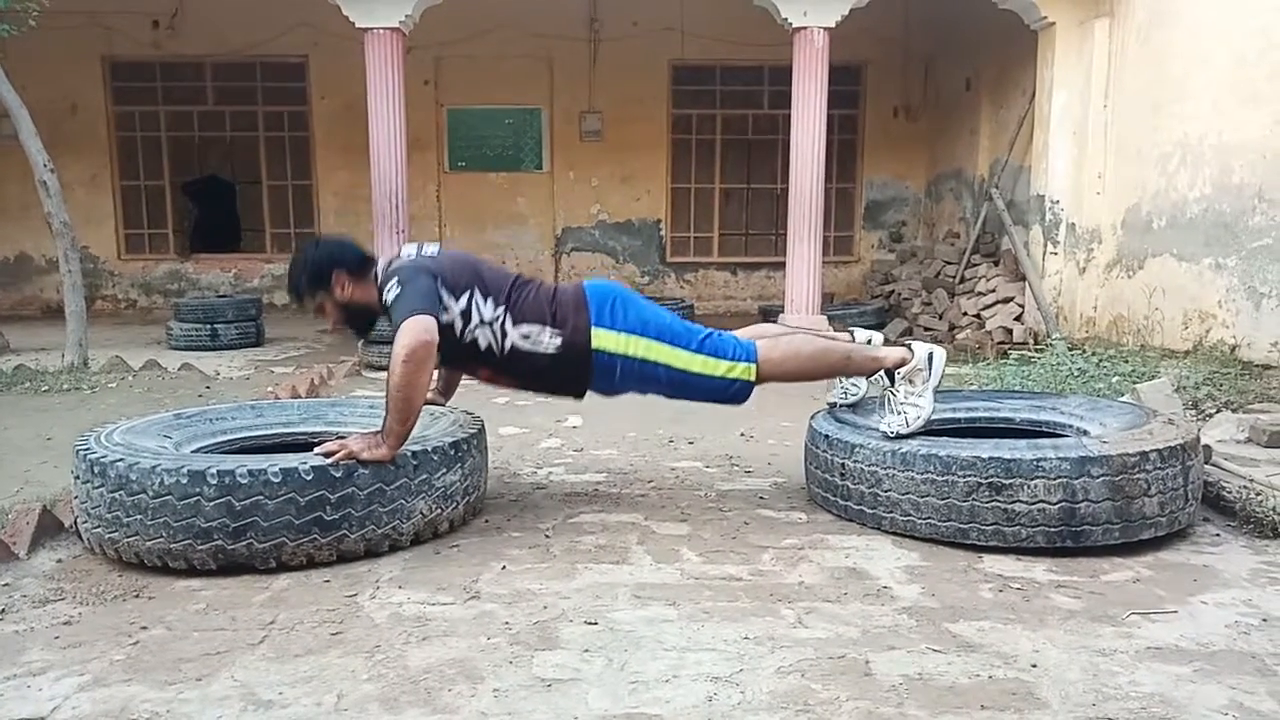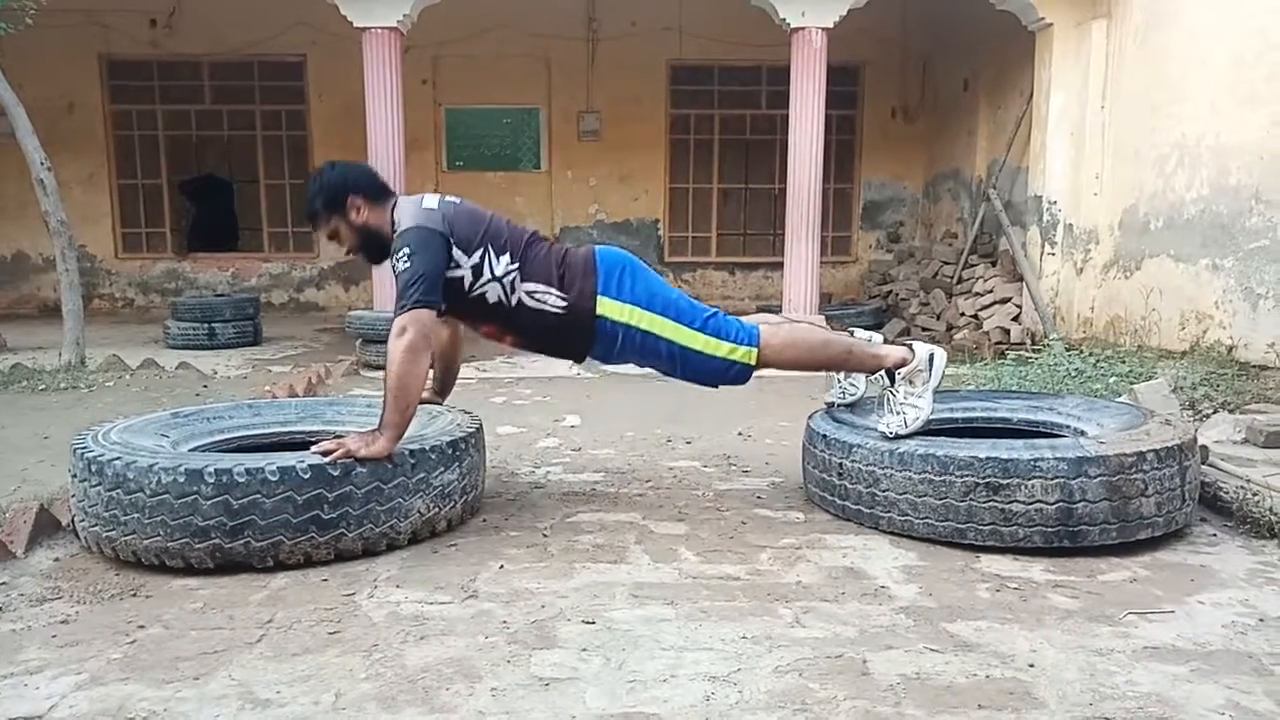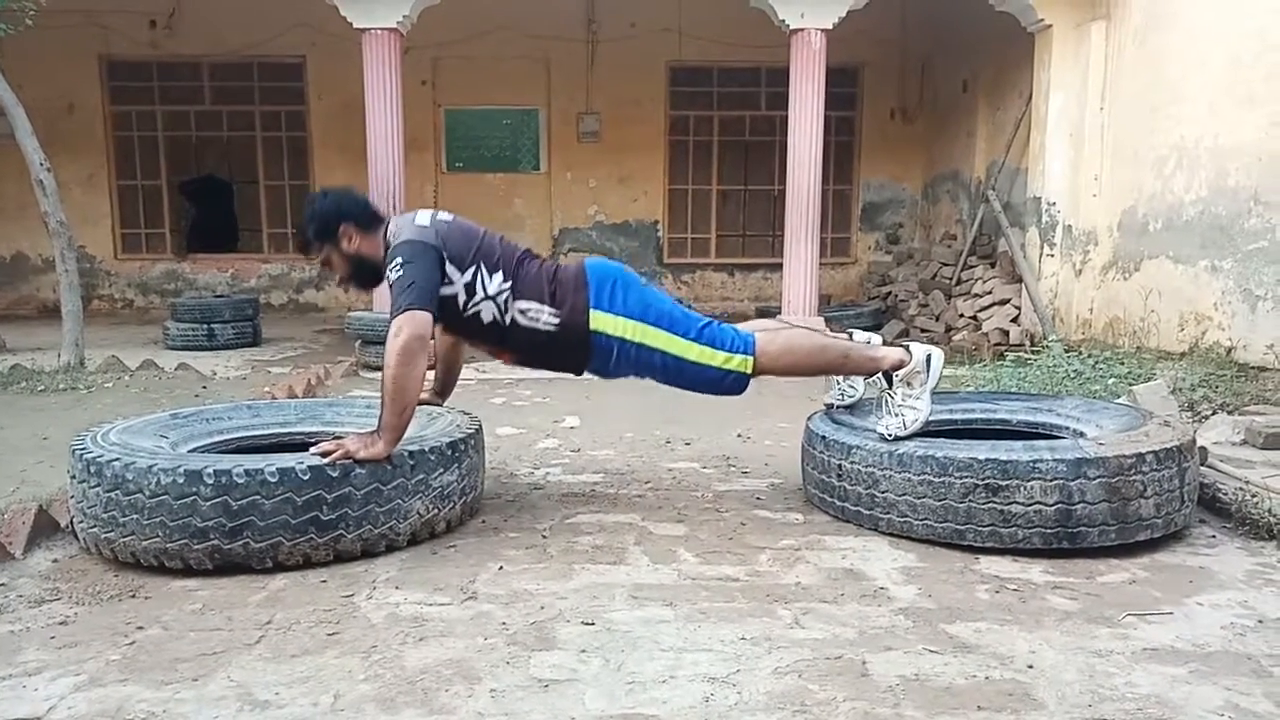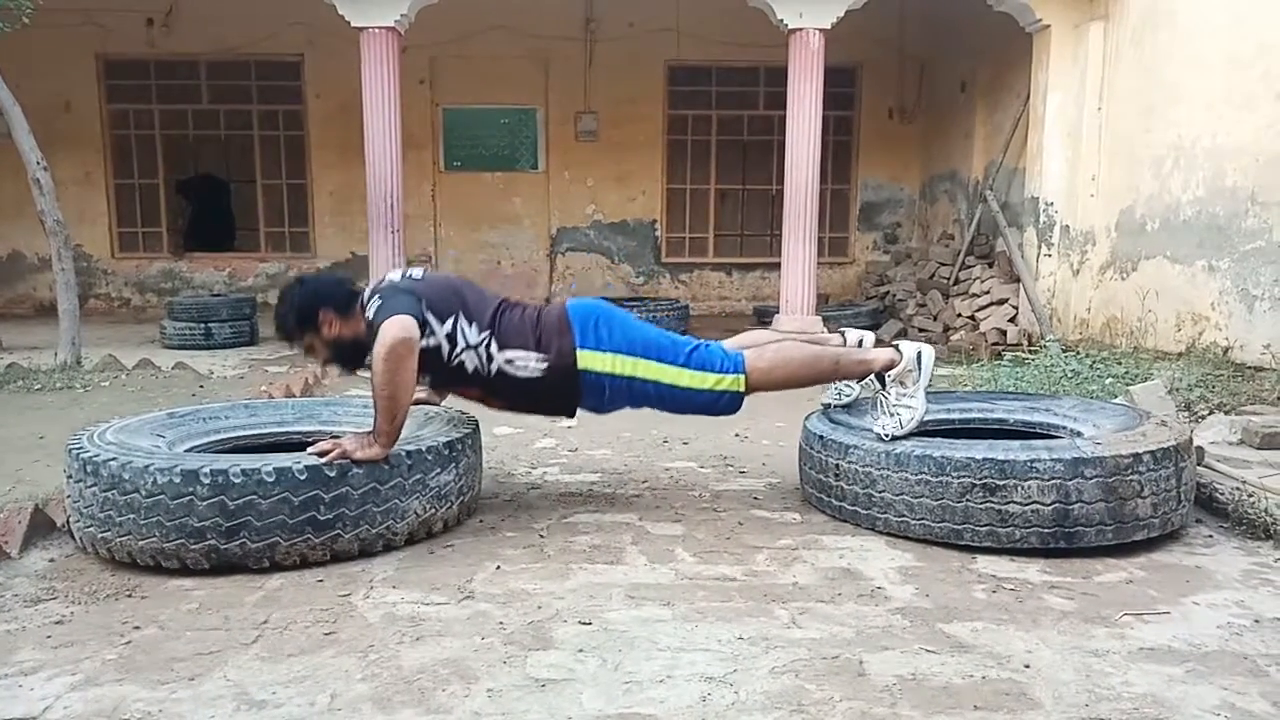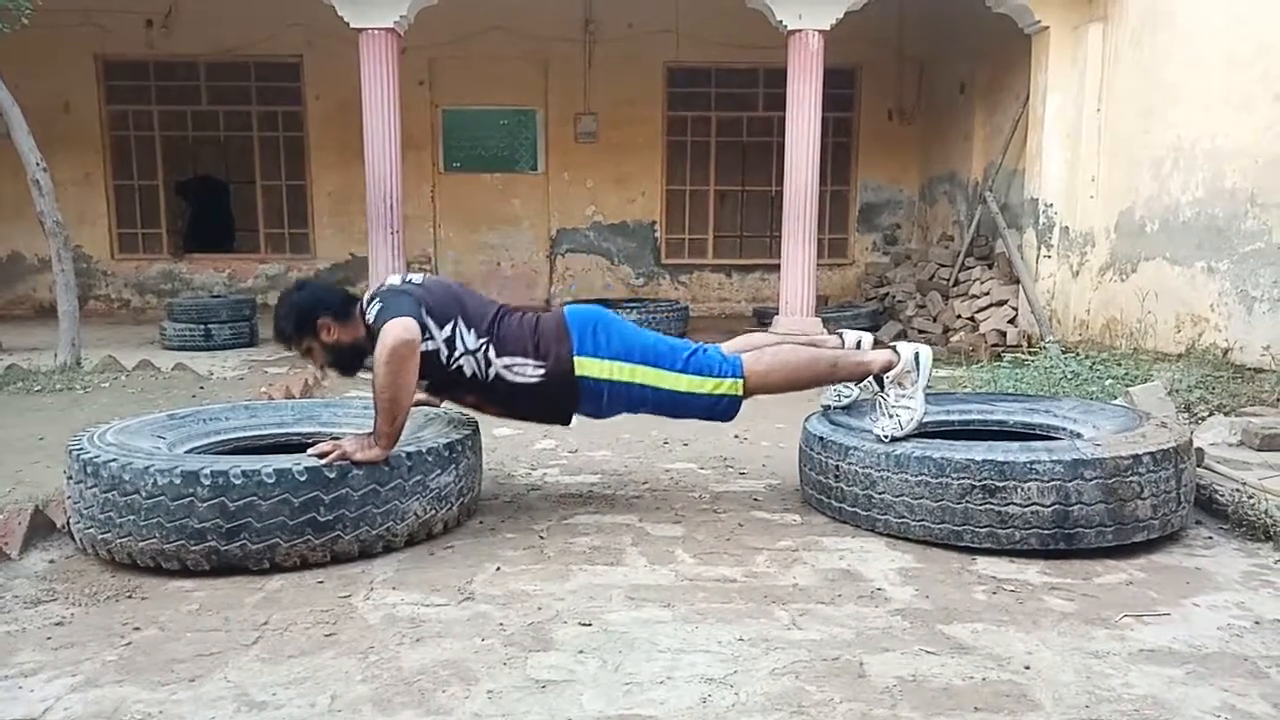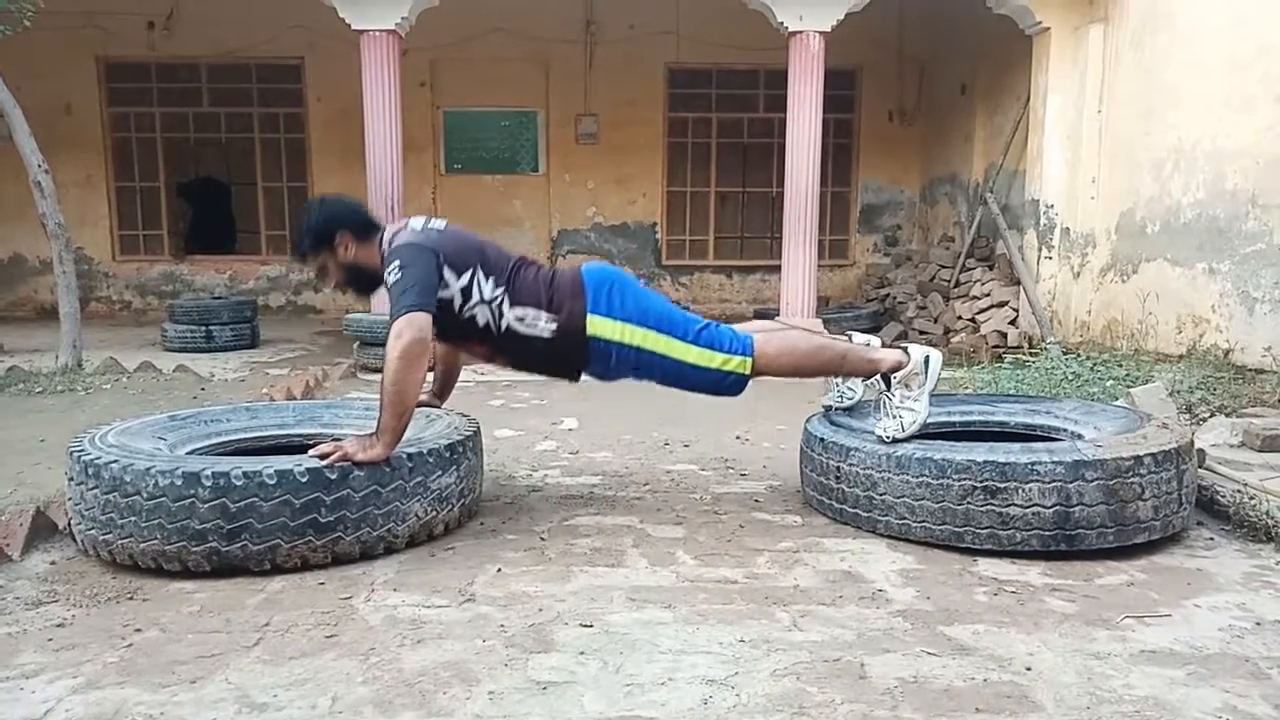
dt=0.2s
person 1, frame 1
left shoulder: (400, 279)
right shoulder: (416, 273)
left elbow: (417, 342)
left wrist: (388, 440)
right wrist: (438, 393)
left hip: (596, 334)
right hip: (590, 320)
left knee: (748, 363)
right knee: (733, 347)
left ankle: (902, 360)
right ankle: (852, 342)
person 1, frame 2
left shoulder: (411, 232)
right shoulder: (425, 219)
left elbow: (413, 332)
right elbow: (450, 314)
left wrist: (385, 437)
right wrist: (438, 393)
left hip: (601, 301)
right hip: (594, 292)
left knee: (746, 349)
right knee: (736, 334)
left ankle: (901, 359)
right ankle: (862, 343)
person 1, frame 3
left shoulder: (406, 248)
right shoulder: (420, 238)
left elbow: (410, 335)
right elbow: (449, 321)
left wrist: (384, 438)
right wrist: (438, 394)
left hip: (595, 314)
right hip: (590, 302)
left knee: (745, 355)
right knee: (734, 340)
left ankle: (900, 361)
right ankle: (856, 347)
person 1, frame 4
left shoulder: (383, 301)
right shoulder: (407, 292)
left elbow: (398, 344)
left wrist: (379, 440)
right wrist: (432, 390)
left hip: (583, 353)
right hip: (577, 335)
left knee: (735, 372)
right knee: (725, 356)
left ankle: (891, 363)
right ankle: (843, 344)
person 1, frame 5
left shoulder: (382, 306)
right shoulder: (404, 296)
left elbow: (400, 343)
left wrist: (380, 441)
right wrist: (431, 392)
left hip: (580, 358)
right hip: (574, 340)
left knee: (736, 376)
right knee: (723, 359)
left ankle: (890, 361)
right ankle: (844, 344)
person 1, frame 6
left shoulder: (403, 254)
right shoulder: (419, 248)
left elbow: (411, 339)
right elbow: (452, 325)
left wrist: (383, 440)
right wrist: (437, 397)
left hip: (593, 319)
right hip: (588, 306)
left knee: (746, 357)
right knee: (730, 341)
left ankle: (898, 363)
right ankle: (860, 351)
